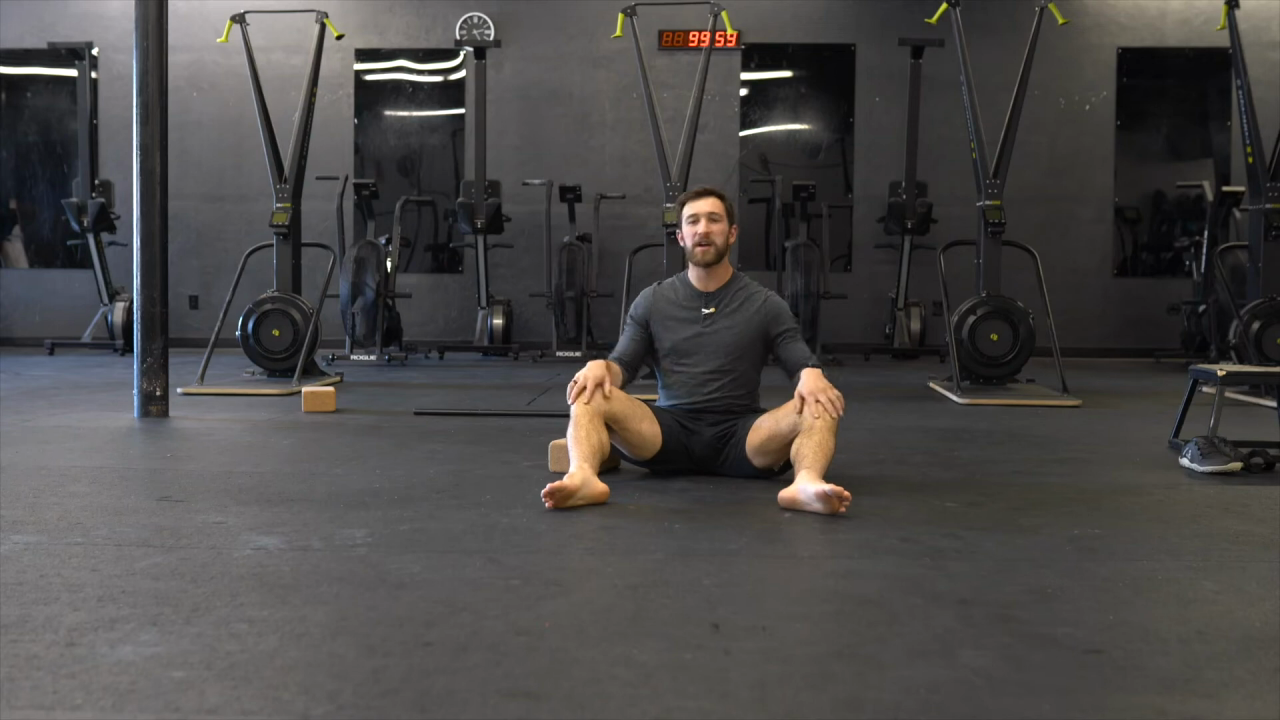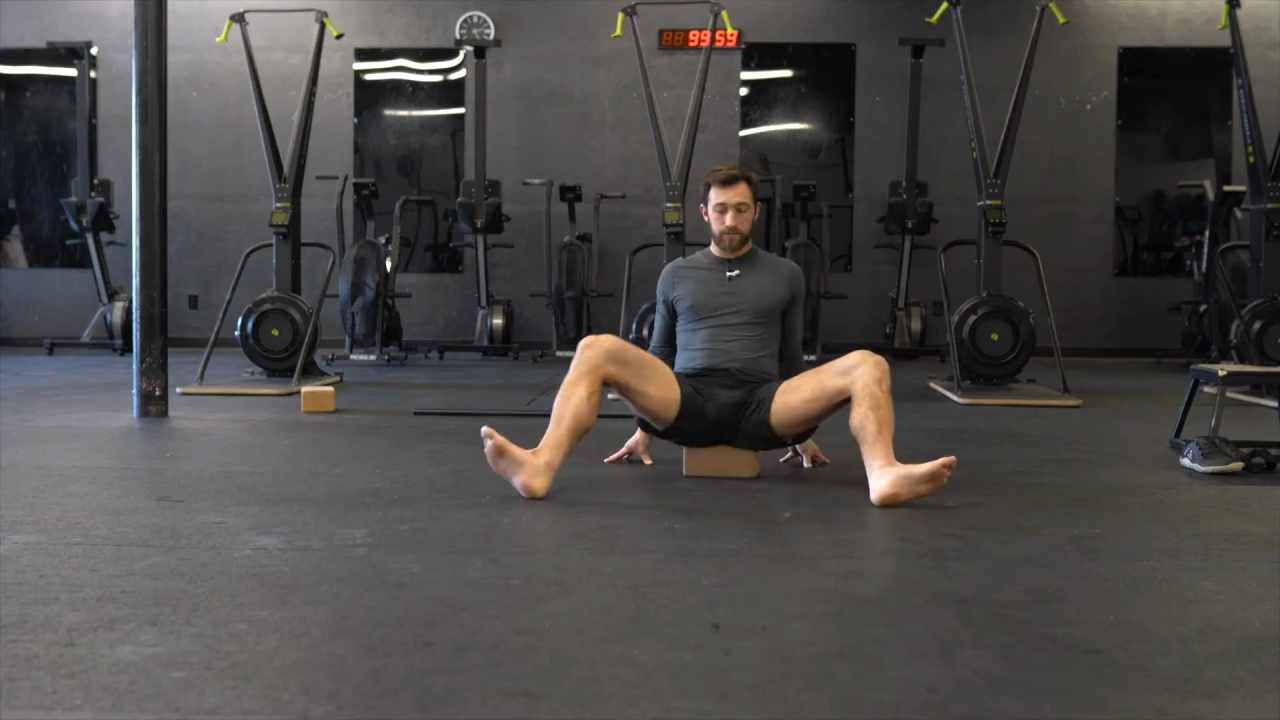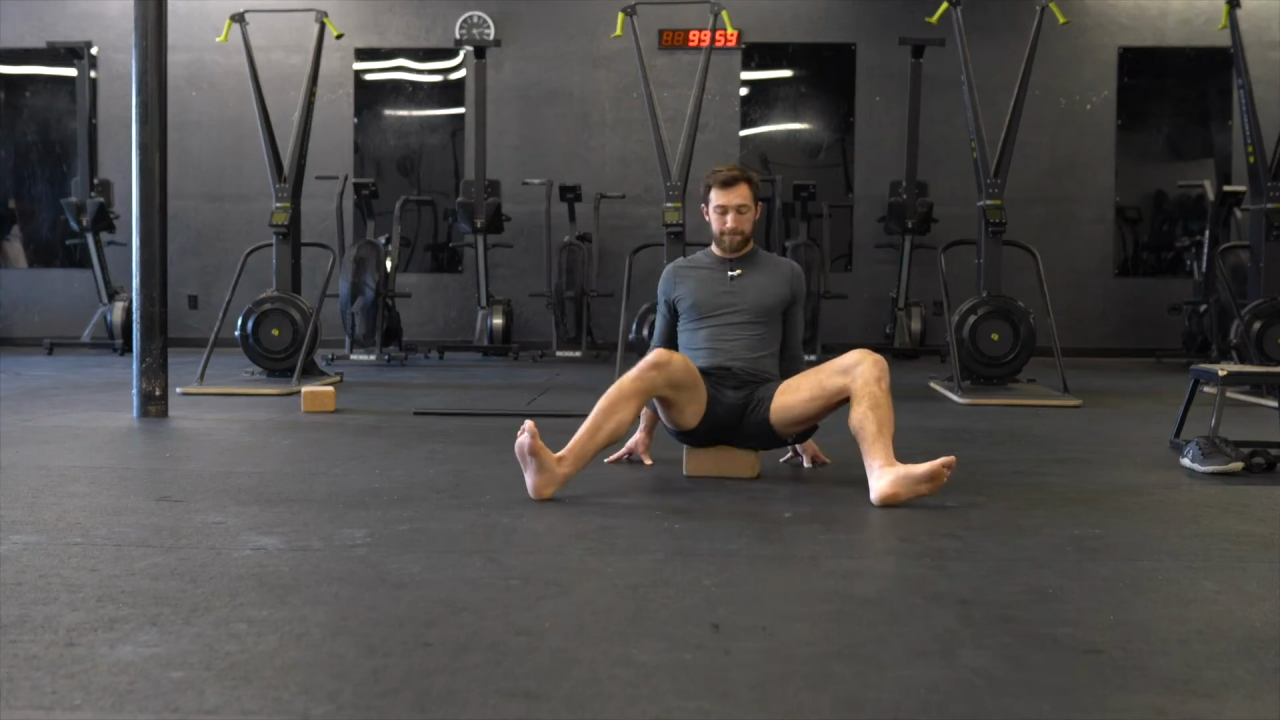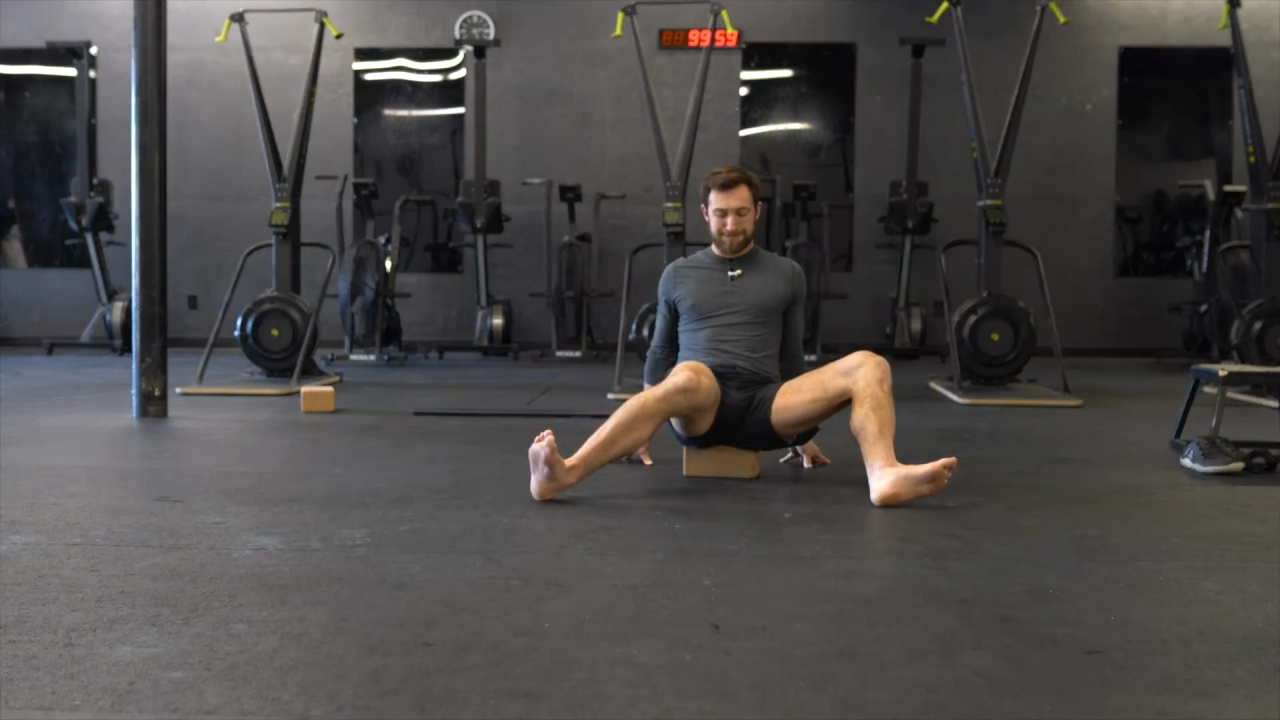
dt=0.4s
person 1, frame 1
left shoulder: (764, 304)
right shoulder: (653, 302)
left elbow: (803, 364)
right elbow: (622, 368)
left wrist: (810, 374)
right wrist: (600, 367)
left hip: (740, 434)
right hip: (670, 432)
left knee: (822, 403)
right knee: (589, 394)
left ankle: (806, 484)
right ankle: (583, 479)
person 1, frame 2
left shoulder: (785, 275)
right shoulder: (676, 275)
left elbow: (791, 358)
right elbow: (661, 356)
left wrist: (801, 430)
right wrist: (645, 427)
left hip: (758, 407)
right hip: (689, 404)
left knee: (868, 365)
right knee: (597, 348)
left ankle: (884, 475)
right ankle: (542, 466)
person 1, frame 3
left shoulder: (786, 275)
right shoulder: (678, 274)
right elbow: (659, 349)
left wrist: (801, 430)
right wrist: (645, 429)
left hip: (761, 407)
right hip: (694, 406)
left knee: (867, 364)
right knee: (664, 361)
left ankle: (884, 475)
right ankle: (558, 469)
person 1, frame 4
left shoulder: (786, 274)
right shoulder: (678, 275)
right elbow: (661, 355)
left wrist: (801, 431)
right wrist: (646, 429)
left hip: (763, 406)
right hip: (697, 411)
left knee: (869, 367)
right knee: (690, 378)
left ankle: (884, 476)
right ankle: (565, 474)
